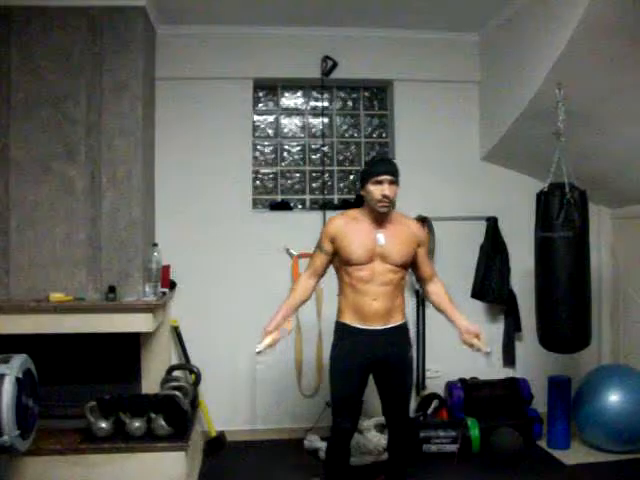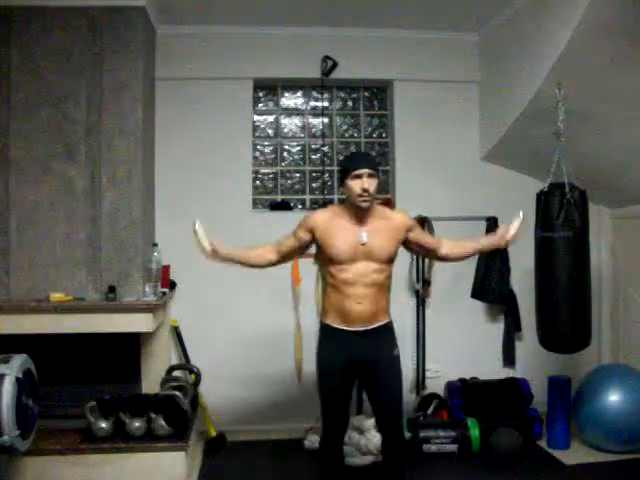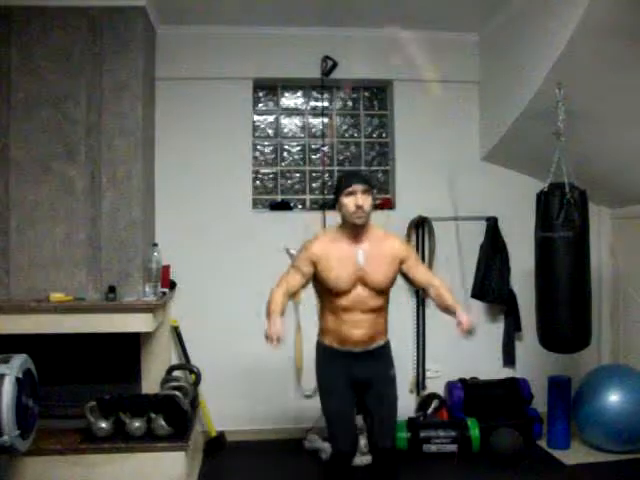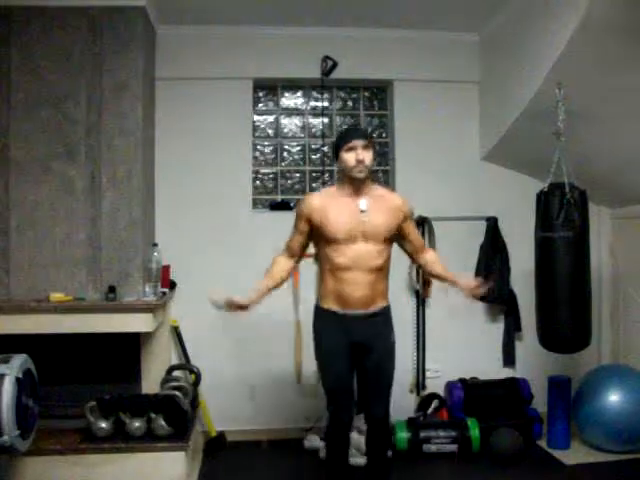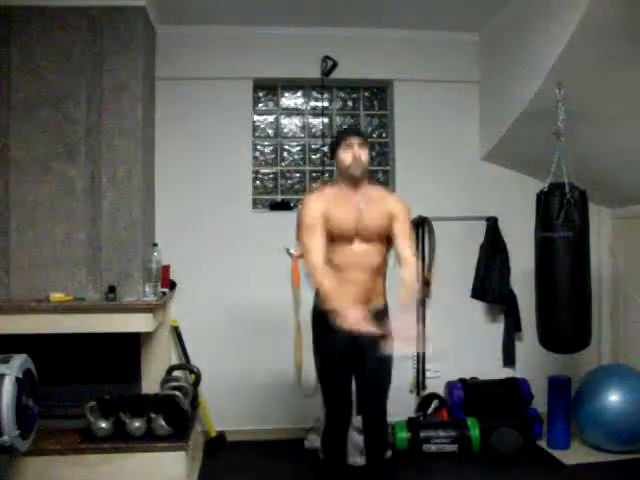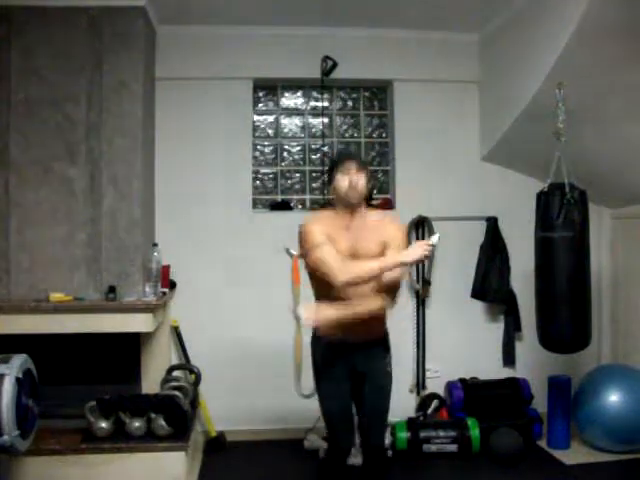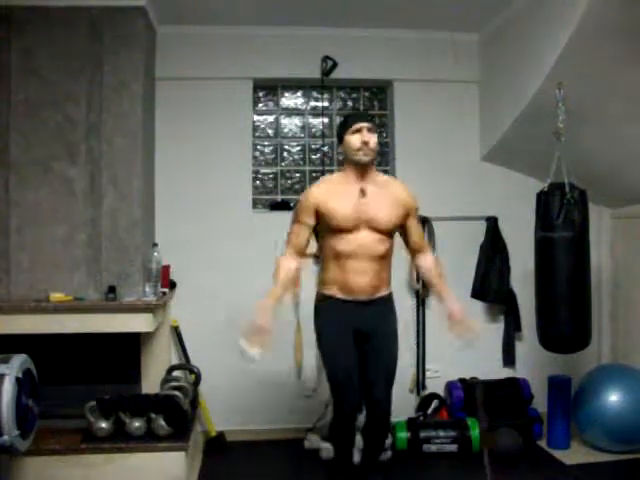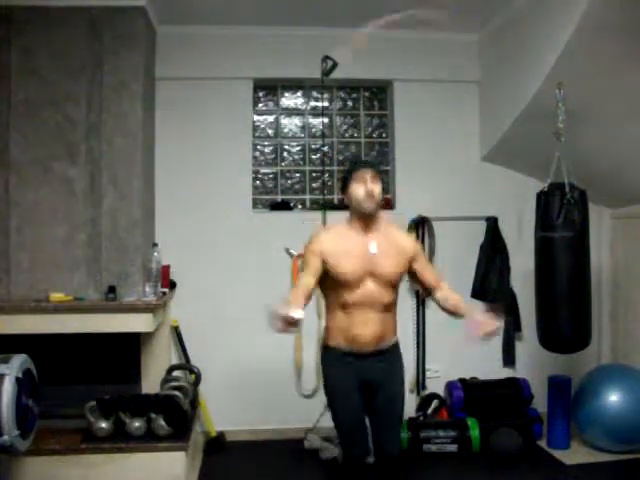
dt=0.3s
person 1, frame 1
left shoulder: (414, 231)
right shoulder: (337, 227)
left elbow: (430, 282)
right elbow: (310, 276)
left wrist: (459, 322)
right wrist: (280, 317)
left hip: (396, 338)
right hip: (350, 338)
left knee: (399, 423)
right knee: (343, 426)
person 1, frame 2
left shoulder: (398, 222)
right shoulder: (319, 221)
left elbow: (439, 248)
right elbow: (275, 252)
left wrist: (486, 243)
right wrist: (227, 255)
left hip: (380, 338)
right hip: (334, 340)
left knee: (393, 426)
right knee: (334, 428)
person 1, frame 3
left shoulder: (395, 246)
right shoulder: (318, 248)
left elbow: (433, 286)
right elbow: (282, 291)
left wrist: (457, 311)
right wrist: (274, 319)
left hip: (378, 359)
right hip: (333, 360)
left knee: (384, 445)
right knee: (343, 446)
person 1, frame 4
left shoulder: (396, 205)
right shoulder: (316, 205)
left elbow: (422, 252)
right elbow: (290, 257)
left wrist: (457, 280)
right wrist: (254, 297)
left hip: (377, 323)
right hip: (330, 323)
left knee: (379, 416)
right knee: (341, 415)
person 1, frame 5
left shoulder: (392, 204)
right shoulder: (316, 203)
left elbow: (408, 261)
right elbow: (316, 262)
right wrist: (345, 309)
left hip: (375, 322)
right hip: (330, 321)
left knee: (376, 416)
right knee: (338, 415)
person 1, frame 6
left shoulder: (390, 227)
right shoulder: (315, 227)
left elbow: (387, 293)
right elbow: (339, 276)
left wrist: (332, 312)
right wrist: (400, 258)
left hip: (373, 345)
right hip: (331, 348)
left knee: (373, 441)
right knee: (340, 440)
person 1, frame 7
left shoulder: (400, 195)
right shoulder: (318, 194)
left elbow: (422, 253)
right elbow: (292, 255)
left wrist: (447, 299)
right wrist: (269, 304)
left hip: (381, 309)
right hip: (333, 310)
left knee: (379, 405)
right knee: (347, 405)
left ankle: (371, 469)
person 1, frame 8
left shoulder: (404, 243)
right shoulder: (324, 242)
left elbow: (438, 288)
right elbow: (299, 296)
left wrist: (472, 314)
right wrist: (290, 312)
left hip: (387, 358)
right hip: (341, 360)
left knee: (392, 449)
right knee: (356, 452)
